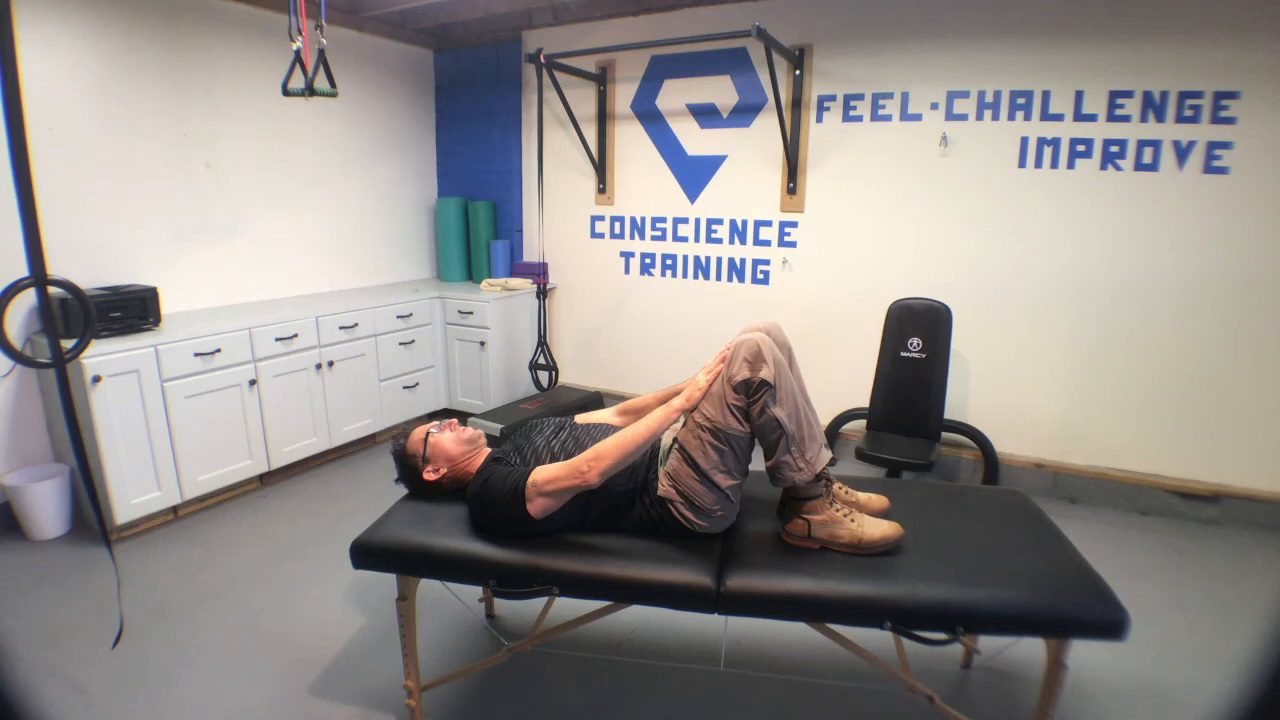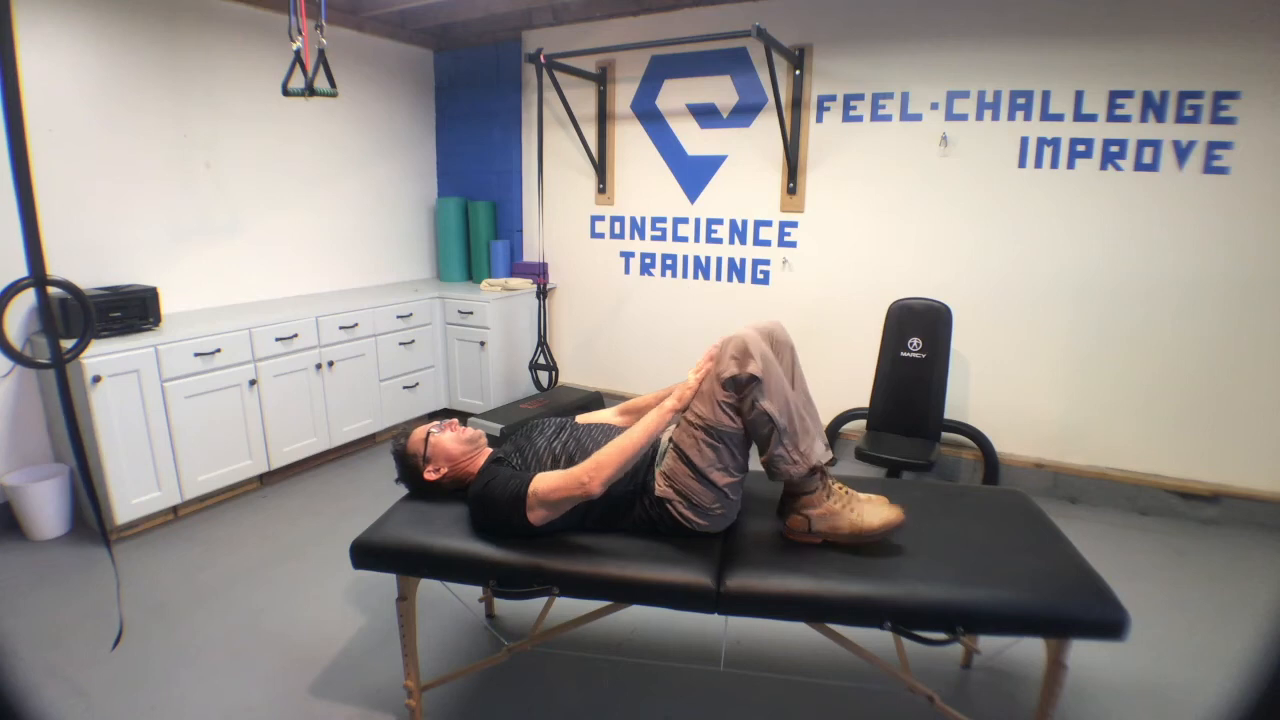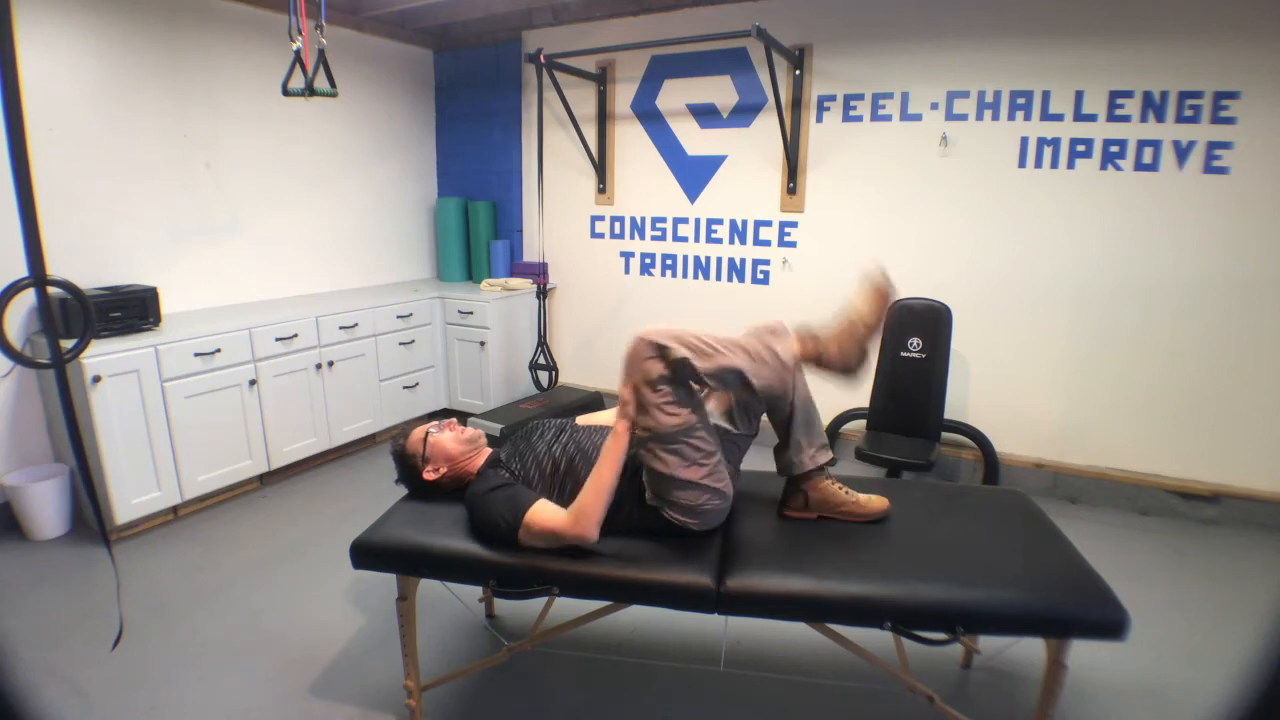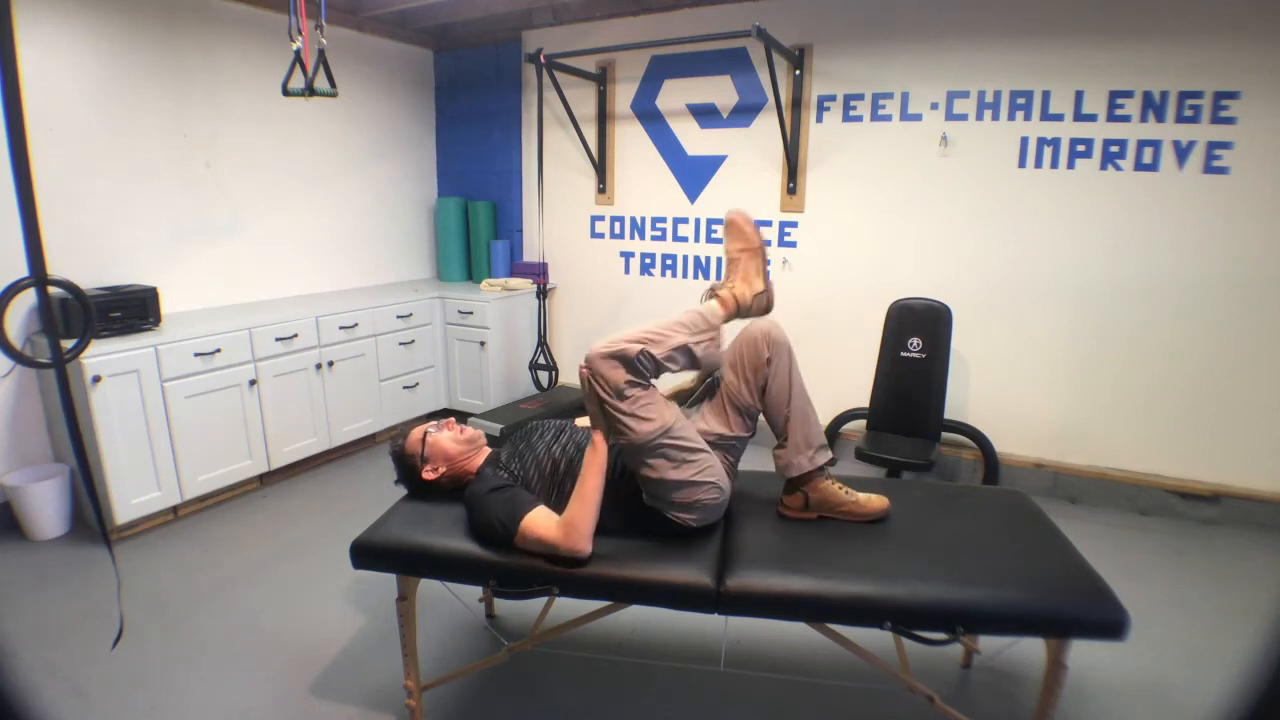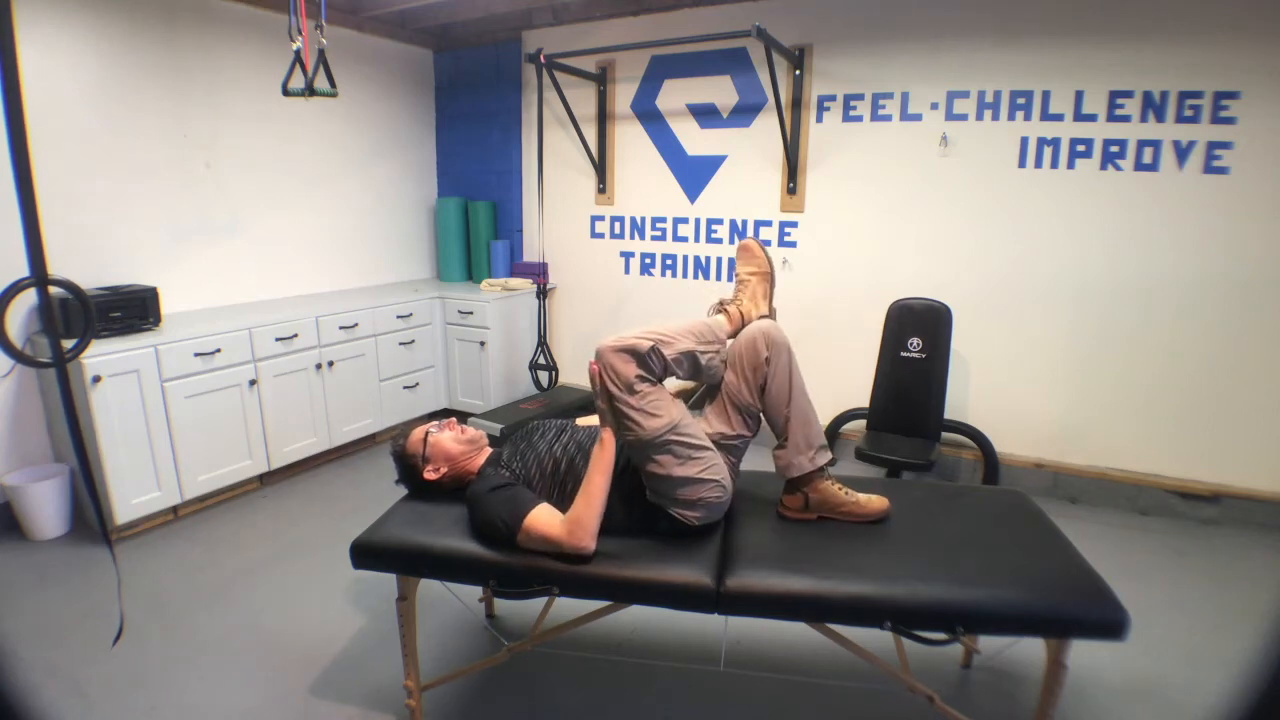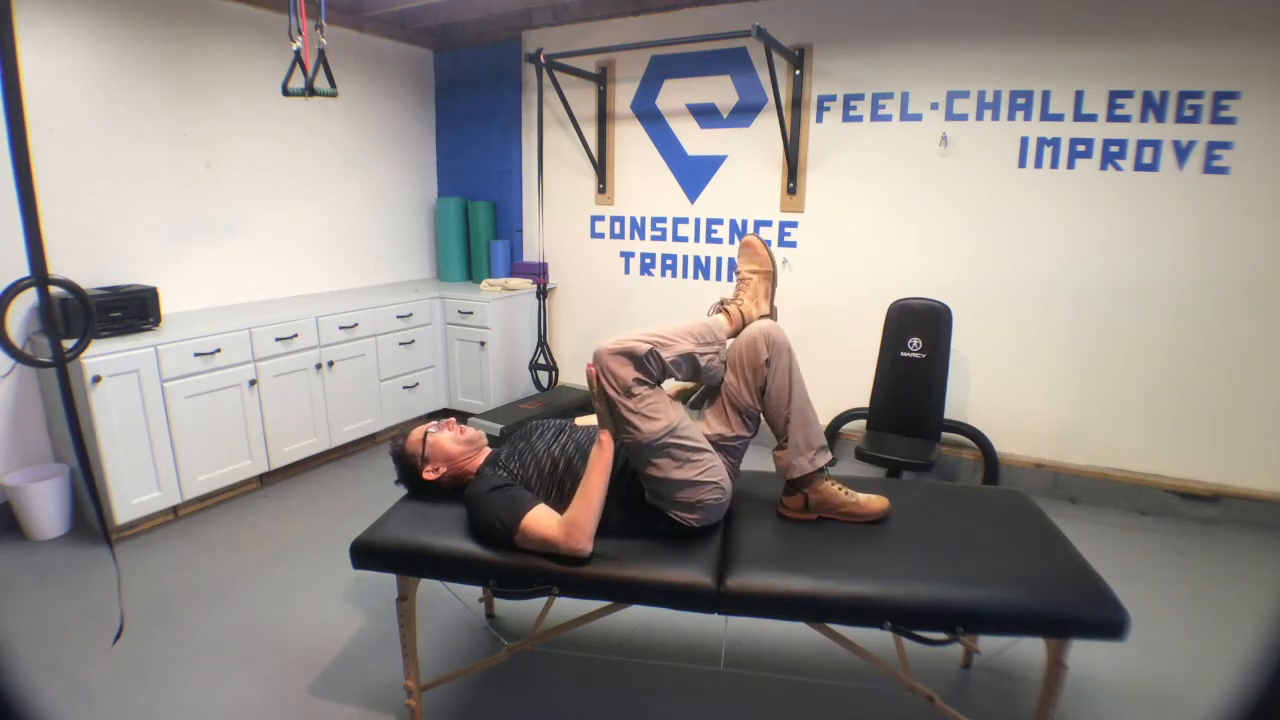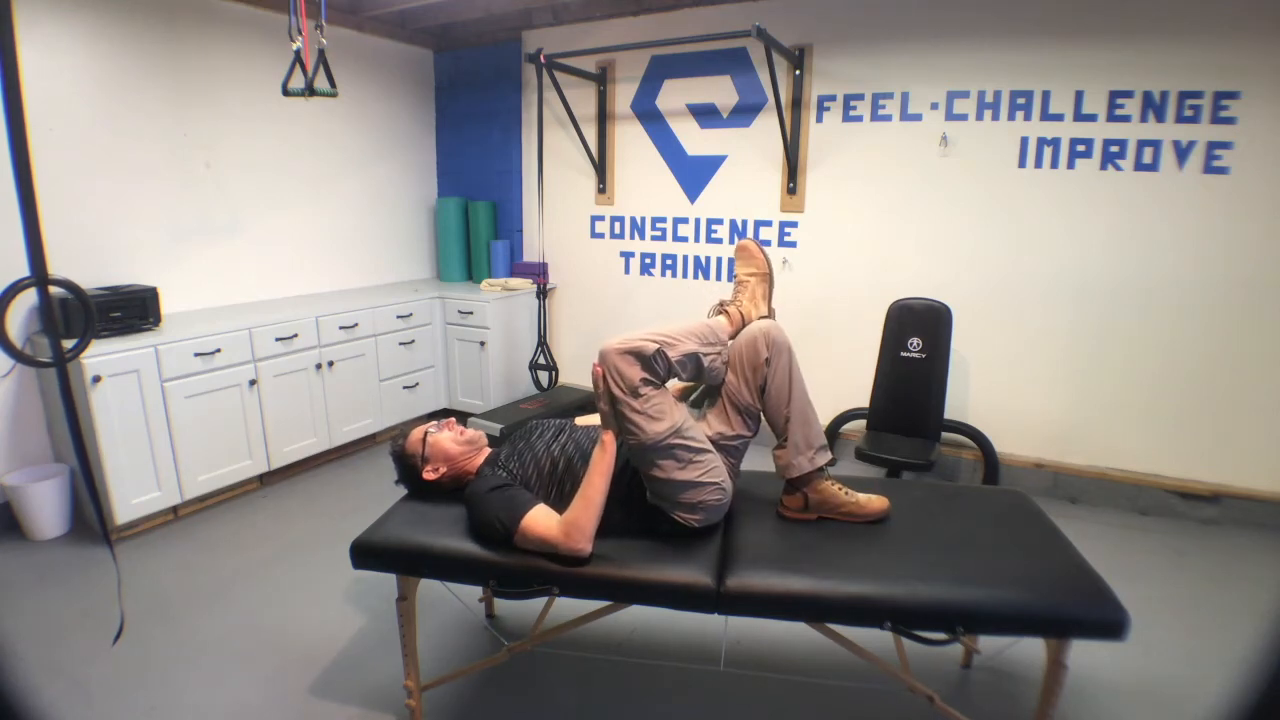
dt=0.3s
person 1, frame 1
left shoulder: (521, 441)
right shoulder: (493, 493)
left elbow: (617, 415)
right elbow: (588, 470)
left wrist: (697, 384)
right wrist: (683, 401)
left hip: (668, 454)
right hip: (686, 499)
left knee: (765, 338)
right knee: (753, 355)
left ankle: (812, 483)
right ankle: (811, 507)
person 1, frame 2
left shoulder: (519, 440)
right shoulder: (491, 493)
left elbow: (618, 417)
right elbow: (589, 480)
left wrist: (694, 384)
right wrist: (674, 400)
left hip: (668, 454)
right hip: (688, 499)
left knee: (767, 337)
right knee: (741, 351)
left ankle: (806, 487)
right ankle: (814, 502)
person 1, frame 3
left shoulder: (522, 441)
right shoulder: (490, 500)
left elbow: (611, 416)
right elbow: (581, 529)
right wrist: (625, 428)
left hip: (694, 452)
right hip: (687, 500)
left knee: (772, 335)
right knee: (651, 345)
left ankle: (807, 488)
right ankle: (816, 348)
person 1, frame 4
left shoulder: (522, 439)
right shoulder: (488, 498)
left elbow: (614, 415)
right elbow: (574, 542)
left wrist: (690, 381)
right wrist: (601, 434)
left hip: (699, 458)
right hip: (691, 495)
left knee: (765, 339)
right knee: (606, 359)
left ankle: (808, 486)
right ankle: (732, 298)
person 1, frame 5
left shoulder: (522, 440)
right shoulder: (489, 497)
right elbow: (578, 539)
left wrist: (697, 383)
right wrist: (609, 429)
left hip: (702, 459)
right hip: (694, 493)
left knee: (765, 340)
right knee: (616, 355)
left ankle: (808, 485)
right ankle: (736, 314)
person 1, frame 6
left shoulder: (524, 437)
right shoulder: (487, 497)
left elbow: (630, 416)
right elbow: (574, 541)
left wrist: (696, 379)
right wrist: (607, 431)
left hip: (703, 460)
right hip: (693, 496)
left knee: (766, 339)
right knee: (613, 356)
left ankle: (808, 486)
right ankle: (736, 314)
person 1, frame 7
left shoulder: (524, 437)
right shoulder: (487, 497)
left elbow: (630, 413)
right elbow: (575, 540)
left wrist: (694, 378)
right wrist: (610, 432)
left hip: (703, 459)
right hip: (694, 496)
left knee: (766, 339)
right knee: (620, 356)
left ankle: (807, 485)
right ankle: (736, 316)
